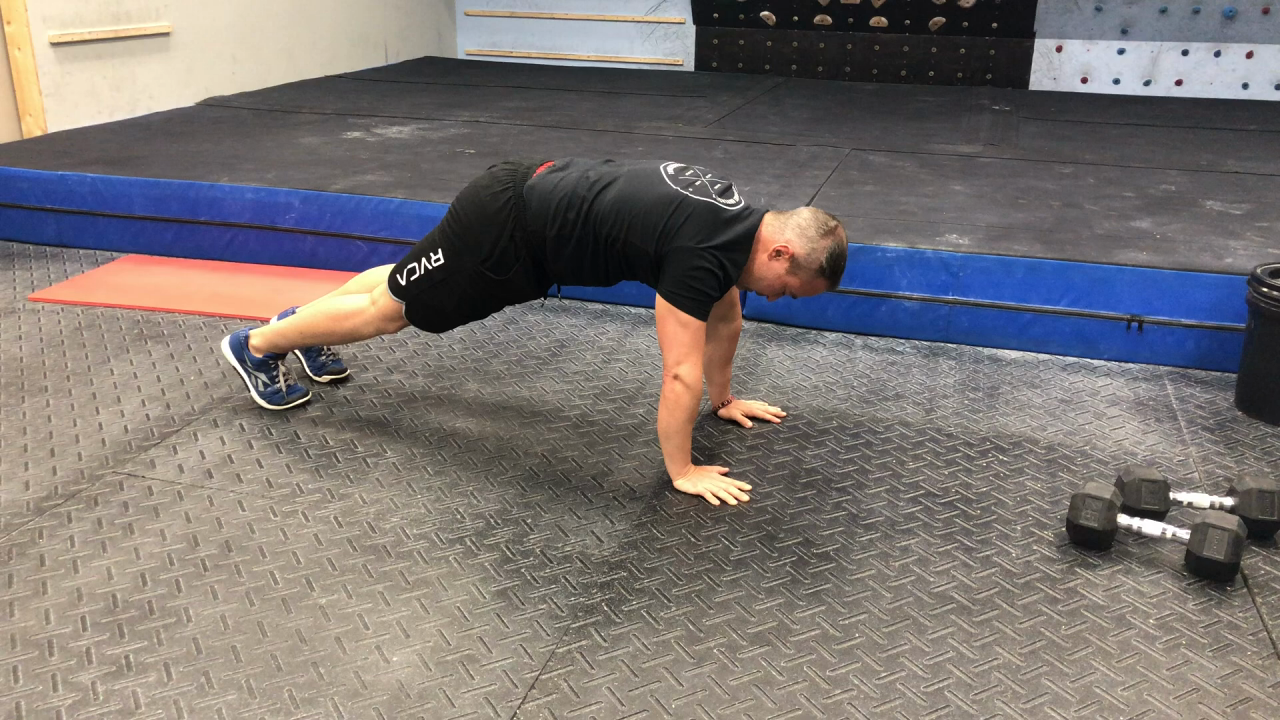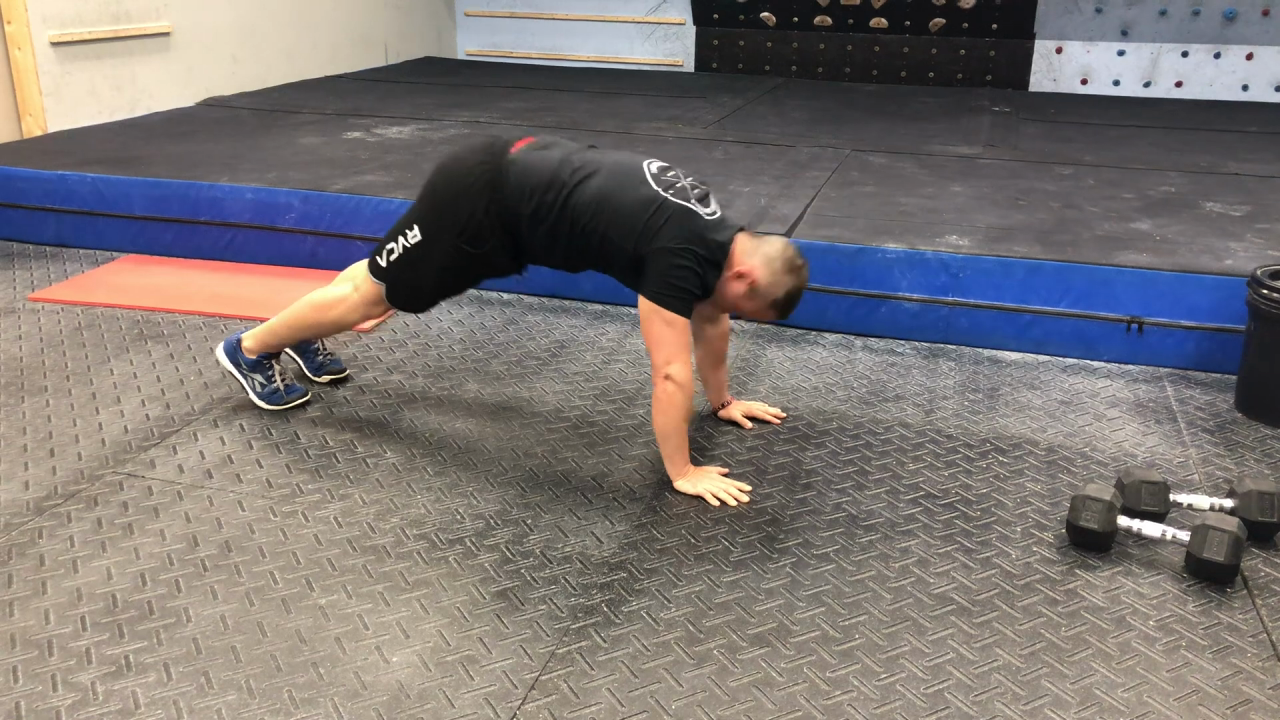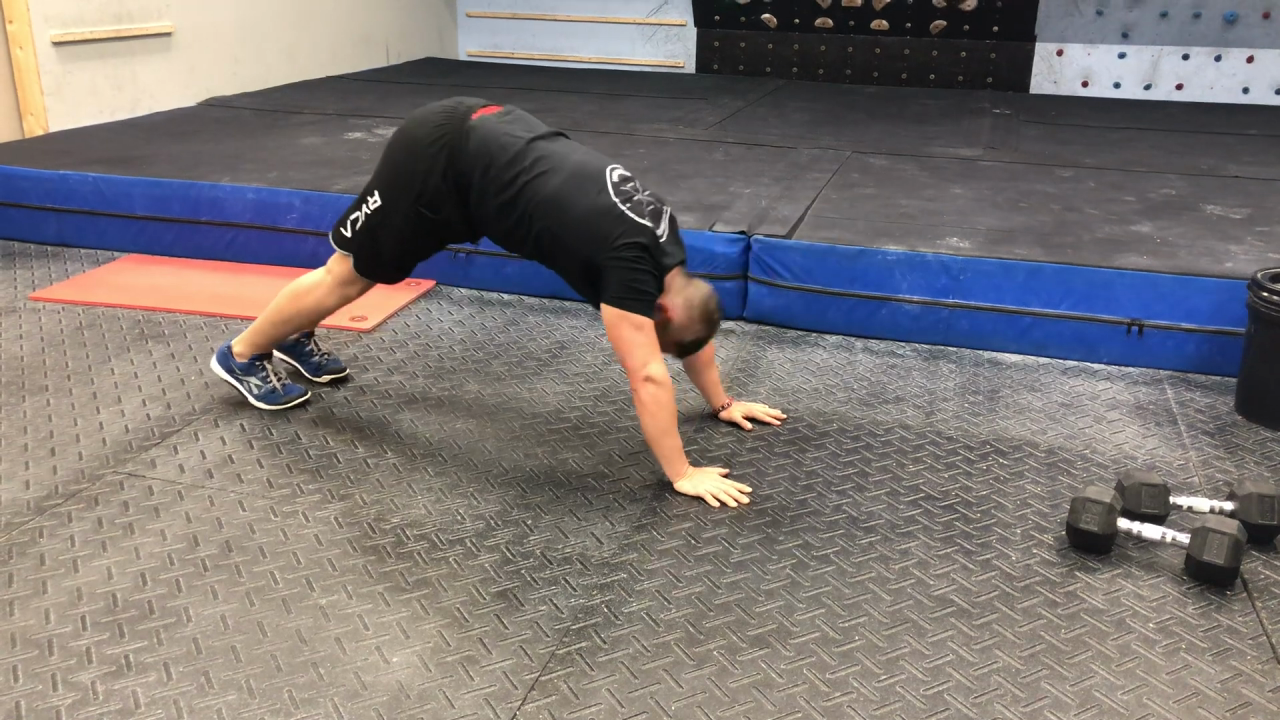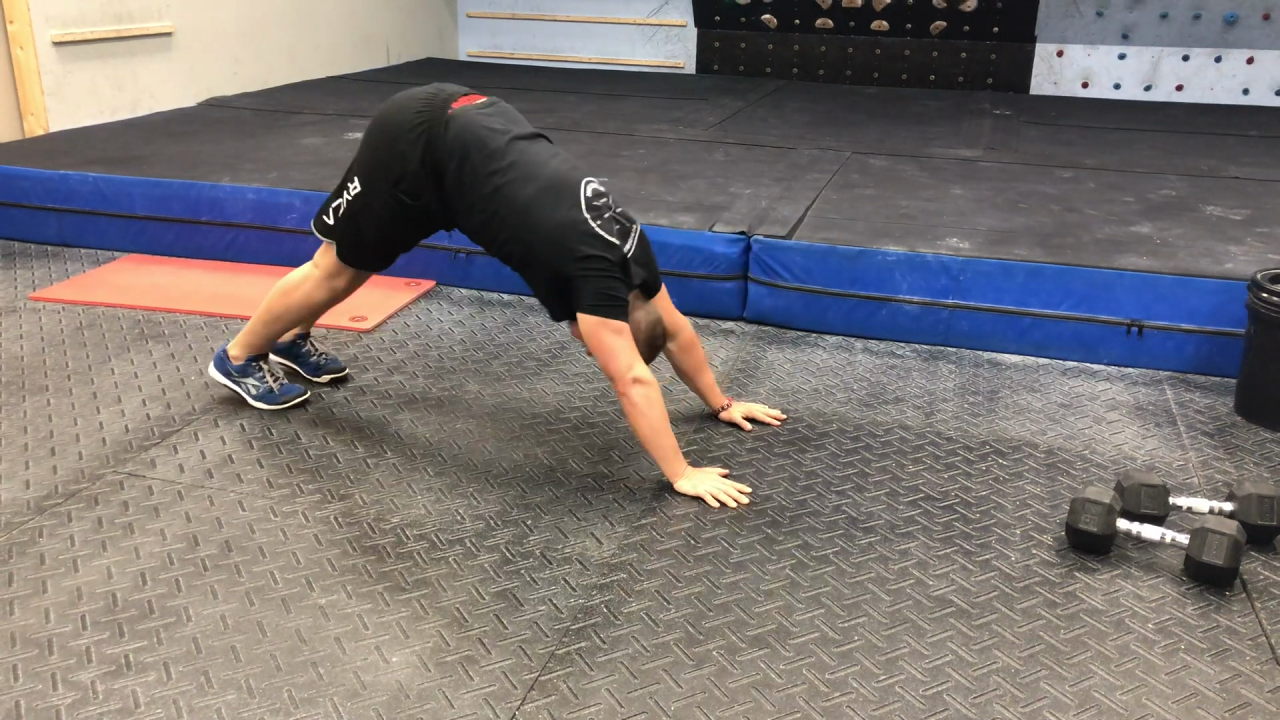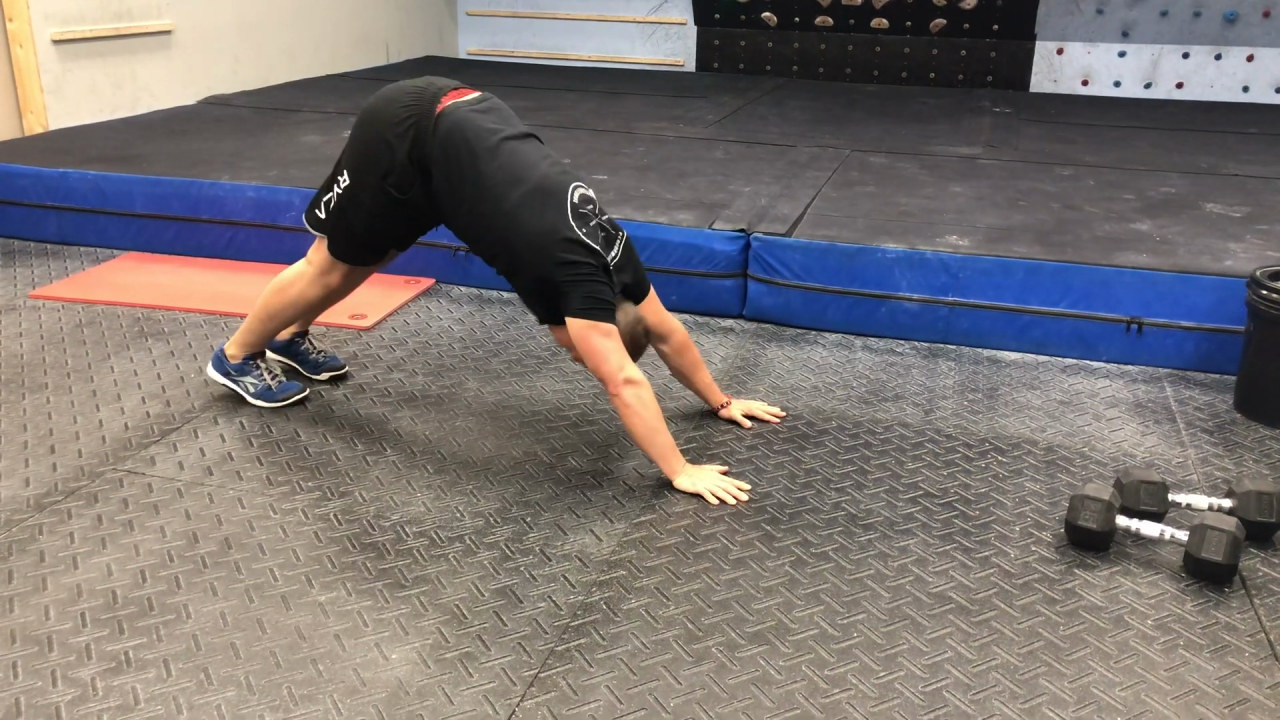
dt=0.3s
person 1, frame 1
left shoulder: (735, 220)
right shoulder: (705, 247)
left elbow: (725, 318)
right elbow: (681, 373)
left wrist: (723, 399)
right wrist: (682, 471)
left hip: (532, 203)
right hip: (508, 224)
left knee: (409, 281)
right knee: (395, 309)
left ankle: (302, 324)
right ankle: (256, 345)
person 1, frame 2
left shoulder: (711, 234)
right shoulder: (684, 251)
left elbow: (709, 321)
right elbow: (670, 372)
left wrist: (722, 399)
right wrist: (682, 472)
left hip: (512, 177)
right hip: (484, 195)
left knee: (390, 273)
right knee: (378, 291)
left ankle: (299, 332)
right ankle: (251, 347)
person 1, frame 3
left shoulder: (658, 238)
right shoulder: (631, 260)
left elbow: (692, 328)
right elbow: (647, 375)
left wrist: (721, 402)
right wrist: (681, 474)
left hip: (477, 137)
right hip: (442, 154)
left knee: (372, 260)
right knee: (353, 270)
left ankle: (295, 338)
right ankle: (242, 355)
person 1, frame 4
left shoulder: (625, 249)
right shoulder: (596, 270)
left elbow: (675, 325)
right elbow: (632, 379)
left wrist: (721, 402)
right wrist: (682, 474)
left hip: (461, 124)
right hip: (420, 139)
left knee: (364, 255)
right knee: (340, 263)
left ankle: (291, 338)
right ankle: (239, 357)
person 1, frame 5
left shoulder: (611, 256)
right shoulder: (580, 273)
left elbow: (667, 332)
right elbow: (622, 383)
left wrist: (720, 402)
right wrist: (681, 472)
left hip: (453, 115)
right hip: (409, 132)
left knee: (370, 256)
right knee: (333, 263)
left ankle: (291, 337)
right ankle: (237, 356)
